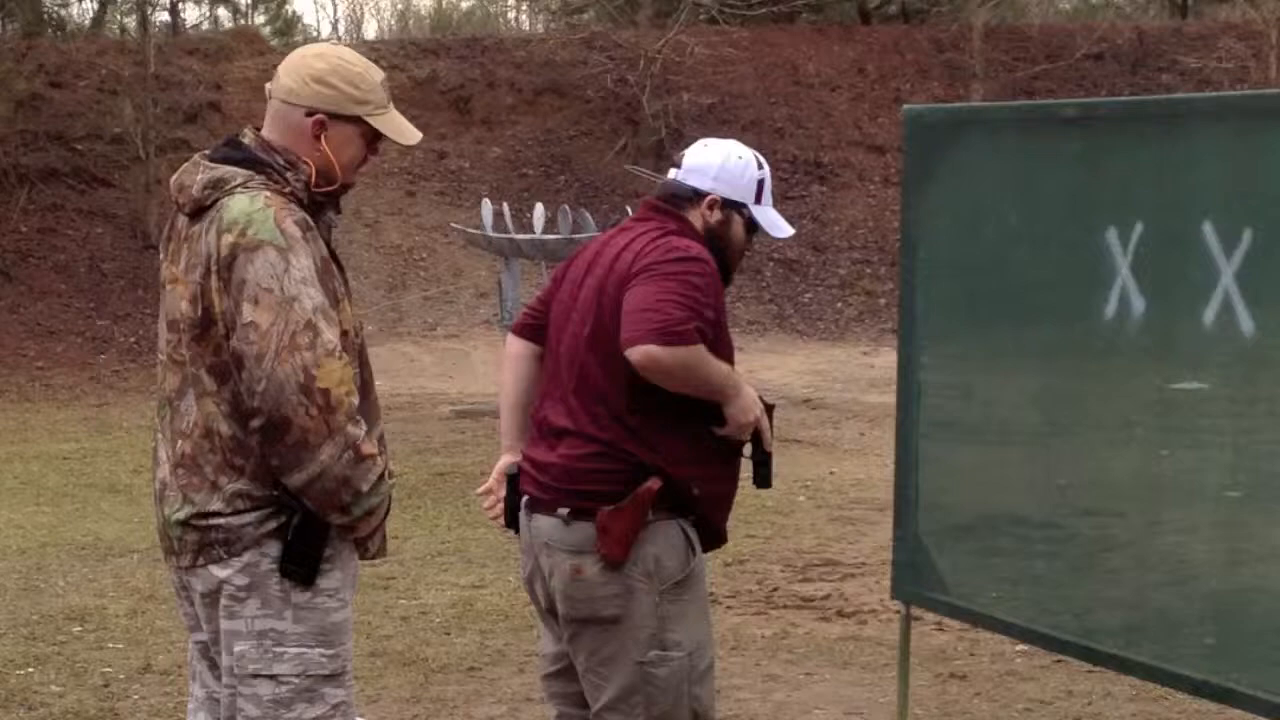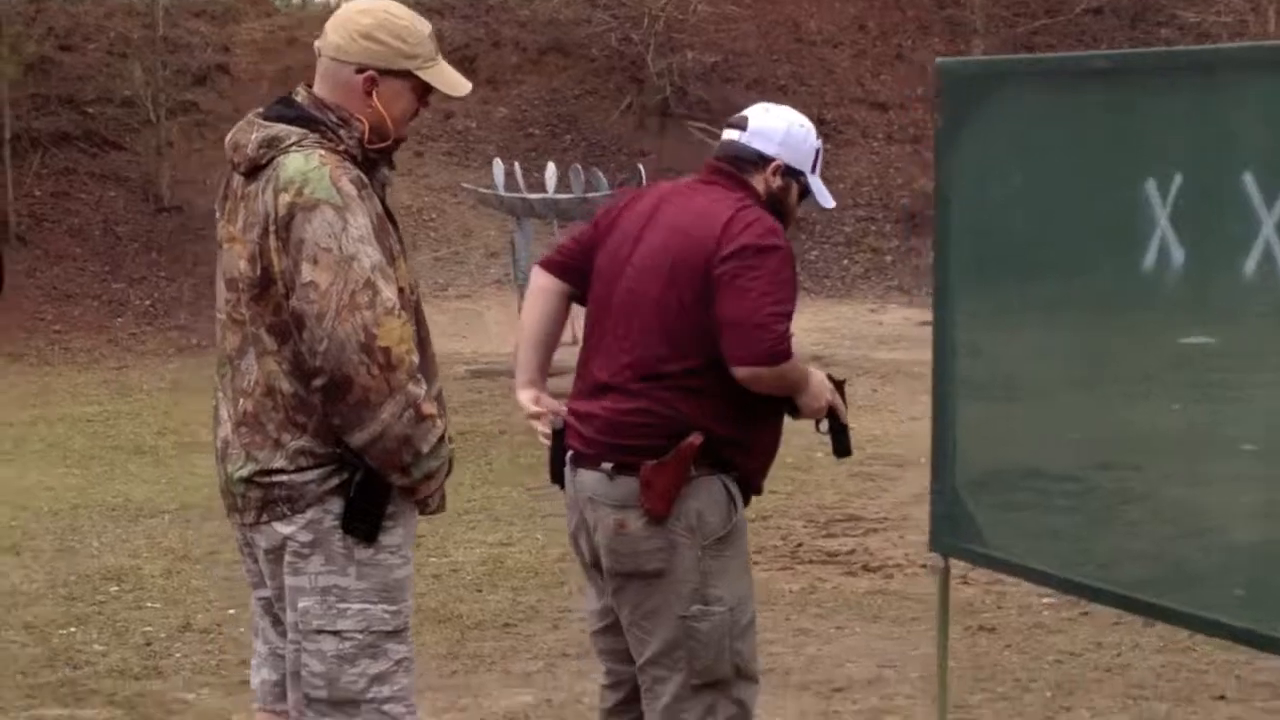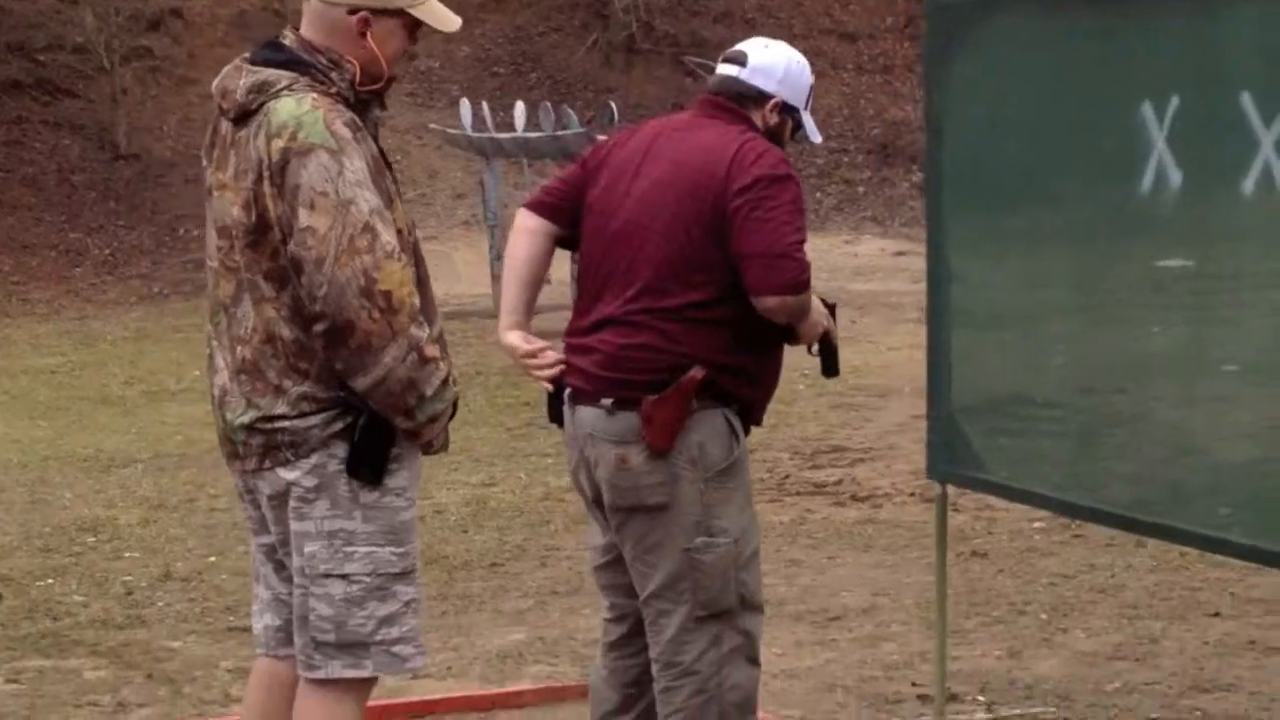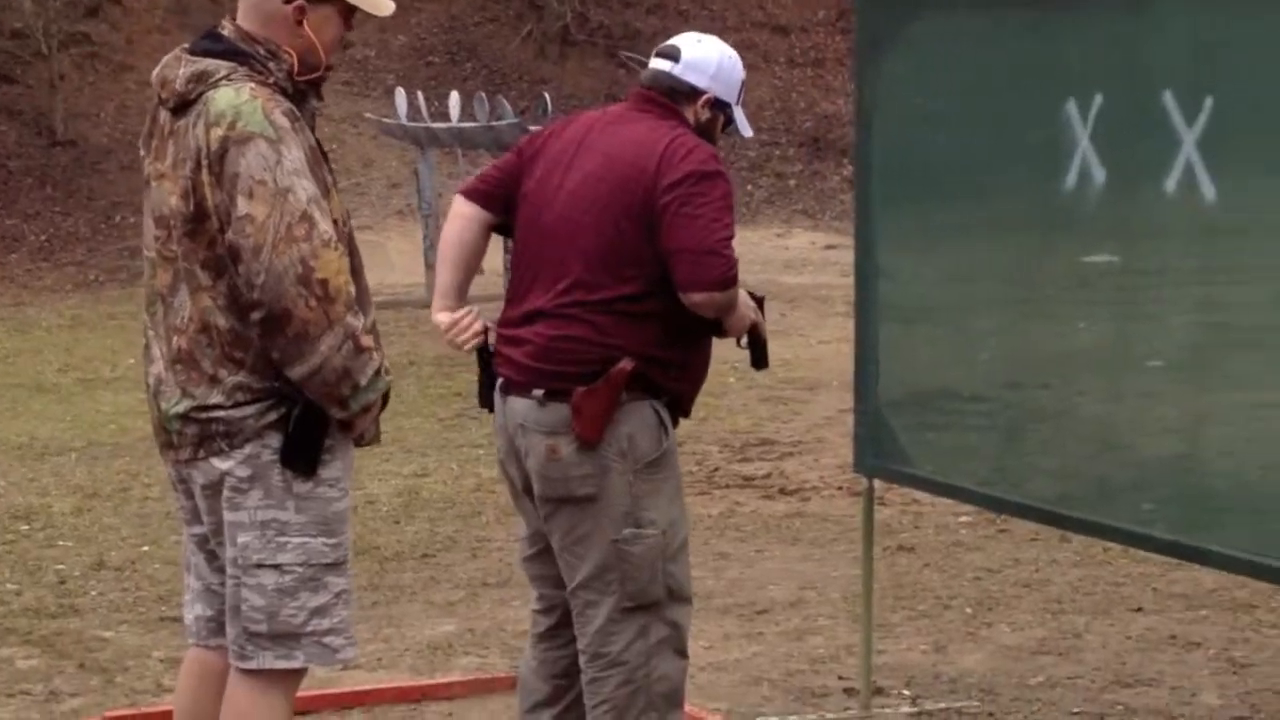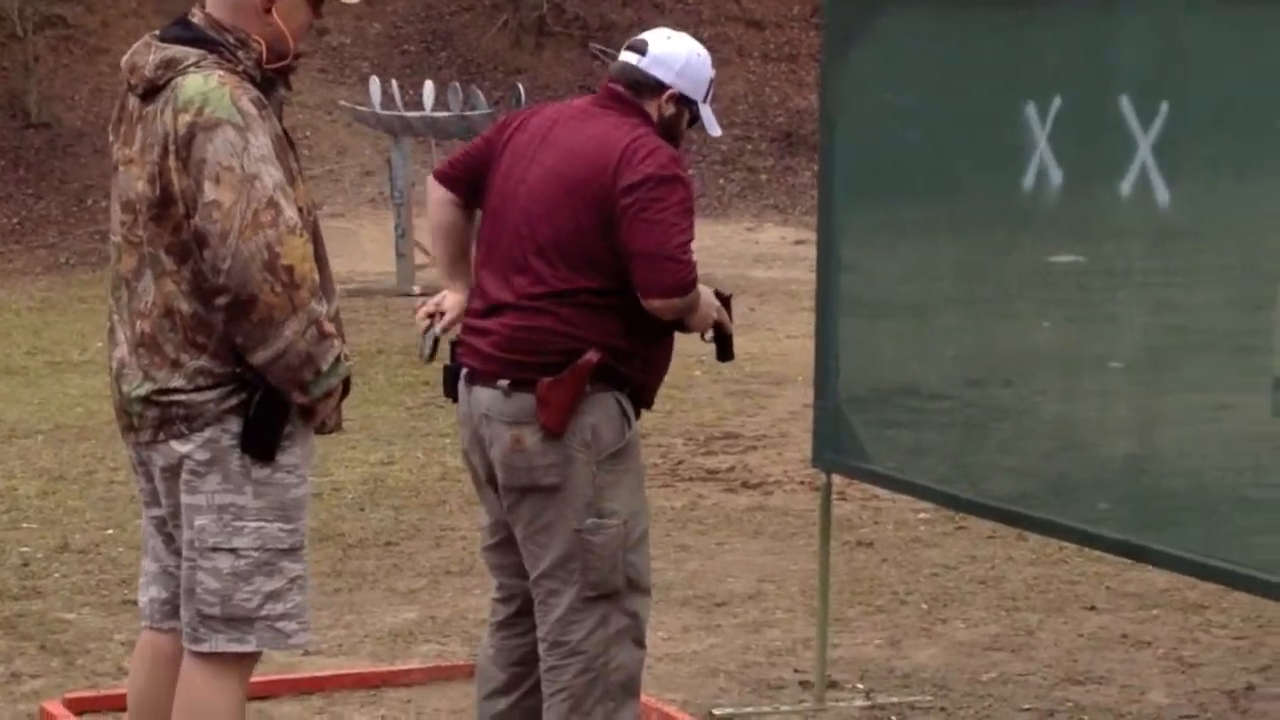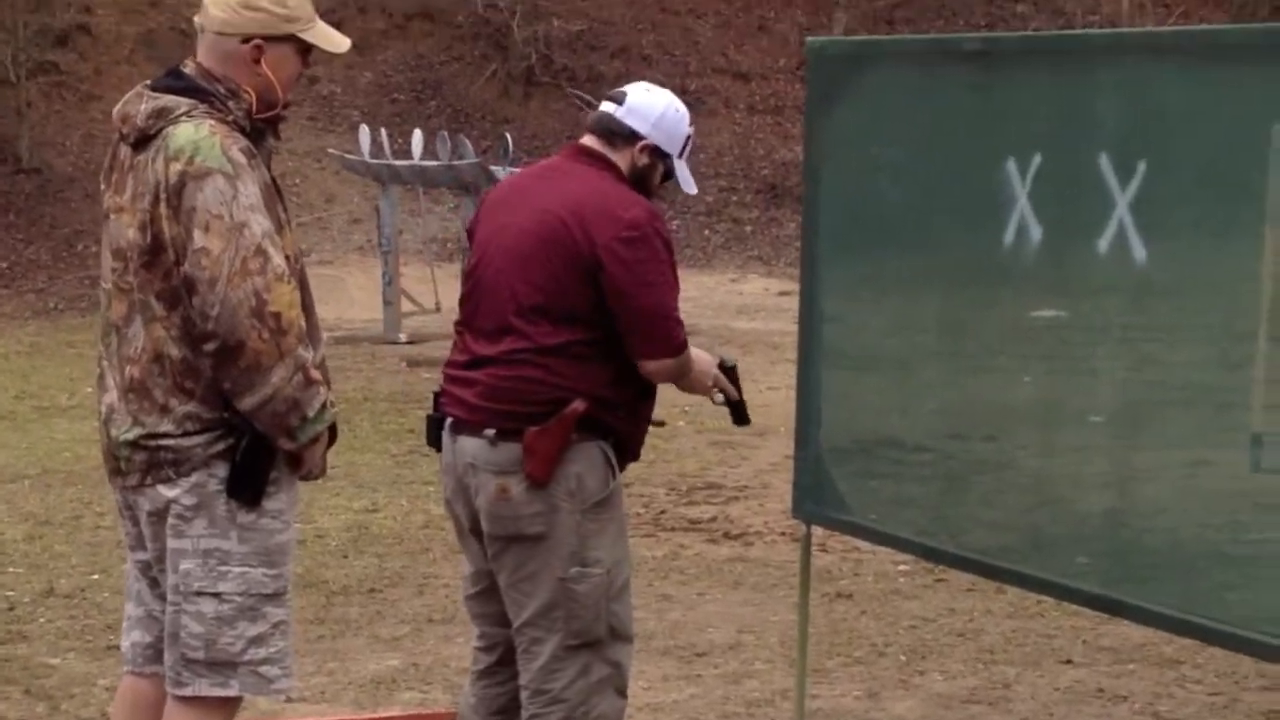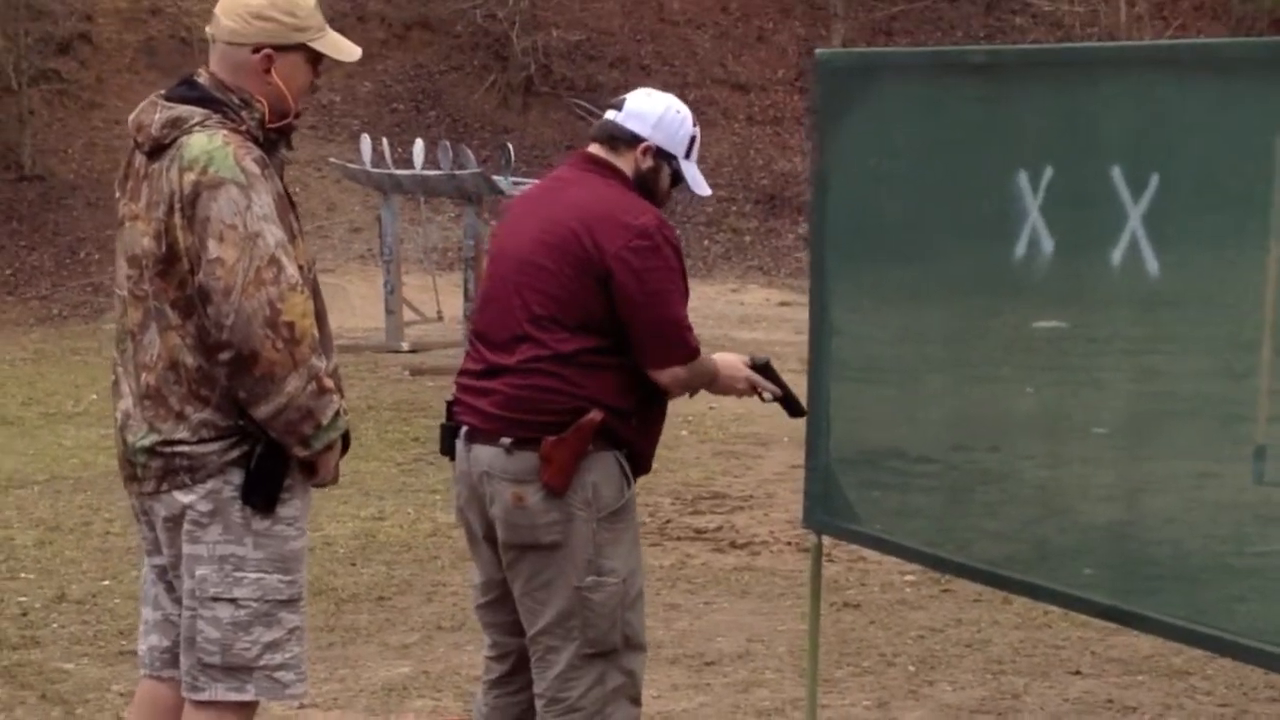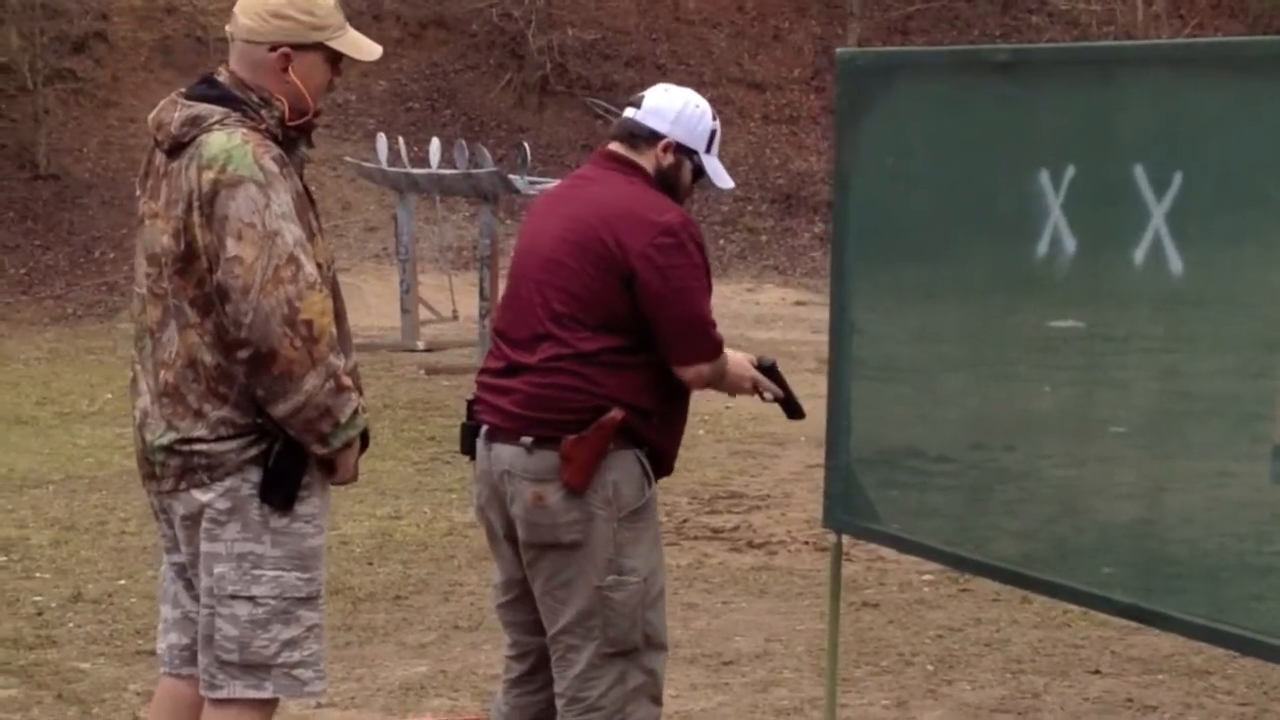
dt=0.3s
person 1, frame 1
left shoulder: (210, 207)
right shoulder: (265, 223)
right elbow: (300, 397)
right wrist: (366, 507)
left hip: (211, 520)
right hip: (270, 538)
person 1, frame 2
left shoulder: (265, 166)
right shoulder: (321, 183)
right elbow: (359, 355)
right wrist: (425, 464)
left hip: (272, 473)
right hip: (332, 492)
person 1, frame 3
left shoulder: (250, 110)
right shoulder: (313, 128)
right elbow: (359, 297)
right wrist: (428, 404)
left hip: (267, 414)
right hip: (334, 433)
left knee: (288, 644)
right knee: (339, 661)
person 1, frame 4
left shoulder: (188, 100)
right shoulder: (252, 117)
right elbow: (296, 285)
right wrist: (360, 391)
left hip: (201, 405)
right hip: (269, 423)
left knee: (217, 634)
right knee: (269, 653)
person 1, frame 5
left shoulder: (157, 84)
right shoulder: (220, 102)
right elbow: (261, 268)
right wrist: (321, 377)
left hip: (162, 388)
right hip: (227, 406)
left knee: (174, 618)
right knee: (224, 634)
person 1, frame 6
left shoulder: (144, 138)
right shoulder: (210, 152)
right elbow: (247, 317)
right wrist: (306, 425)
left hip: (151, 438)
right hip: (216, 454)
left knee: (153, 661)
person 1, frame 7
left shoulder: (159, 146)
right shoulder: (223, 161)
right elbow: (259, 324)
right wrist: (320, 431)
left hip: (163, 443)
right hip: (229, 460)
person 1, frame 8
left shoulder: (181, 144)
right shoulder: (243, 159)
right elbow: (278, 321)
right wrist: (339, 429)
left hip: (184, 441)
right hip: (249, 458)
left knee: (189, 662)
person 2, frame 1
left shoulder: (603, 249)
right shoulder: (677, 255)
left elbow: (525, 337)
right elbow: (653, 348)
left wrist: (514, 446)
right wrist: (732, 388)
left hip: (553, 524)
right hip: (623, 543)
person 2, frame 2
left shoulder: (640, 206)
right shoulder: (750, 230)
left elbow: (552, 274)
right elbow: (757, 361)
left wrist: (530, 381)
right wrist: (804, 383)
left hip: (597, 476)
right hip: (668, 496)
person 2, frame 3
left shoulder: (626, 144)
right shoulder: (756, 163)
left elbow: (538, 216)
right elbow: (778, 292)
left wrist: (514, 323)
right wrist: (808, 315)
left hip: (594, 415)
right hip: (671, 433)
left knee: (635, 620)
right knee: (705, 627)
person 2, frame 4
left shoulder: (562, 136)
right shoulder: (686, 158)
left elbow: (474, 203)
right elbow: (705, 288)
left wrist: (447, 303)
right wrist: (736, 309)
left hip: (524, 404)
right hip: (600, 422)
left knee: (563, 610)
right knee: (634, 618)
person 2, frame 5
left shoulder: (530, 125)
right shoulder: (647, 160)
left elbow: (448, 184)
right elbow: (666, 294)
left wrist: (456, 284)
right wrist: (701, 305)
left hip: (487, 391)
right hip: (562, 412)
left knee: (521, 599)
right knee: (592, 607)
person 2, frame 6
left shoulder: (508, 192)
right shoulder: (624, 215)
right elbow: (660, 356)
right wrist: (696, 370)
left hip: (469, 442)
right hip: (547, 460)
left knee: (502, 647)
right knee: (573, 656)
person 2, frame 7
left shoulder: (531, 202)
right shoulder: (633, 225)
right elbow: (671, 367)
right wrist: (717, 372)
left hip: (481, 450)
left knee: (513, 655)
right knee: (587, 665)
person 2, frame 8
left shoulder: (556, 200)
right shoulder: (656, 221)
right elbow: (695, 365)
left wrist: (715, 365)
right wrist: (731, 370)
left hip: (503, 449)
left knee: (532, 654)
right knee: (609, 665)
